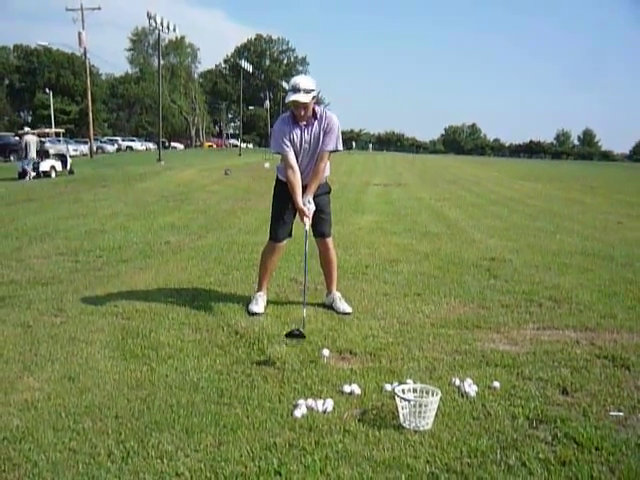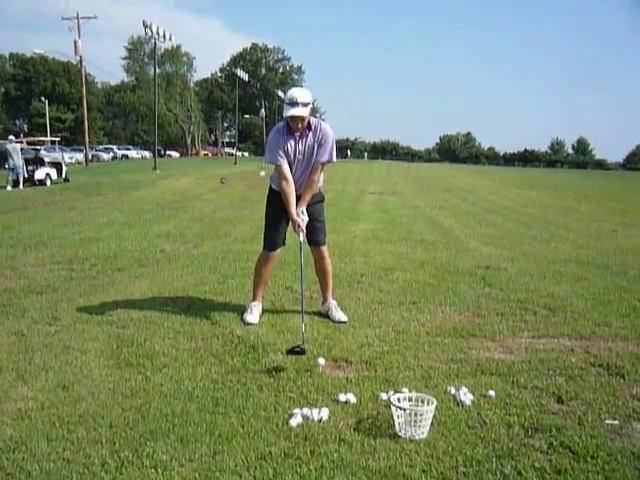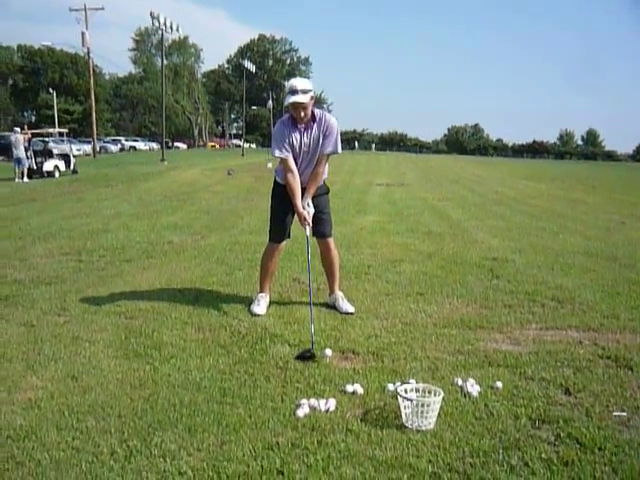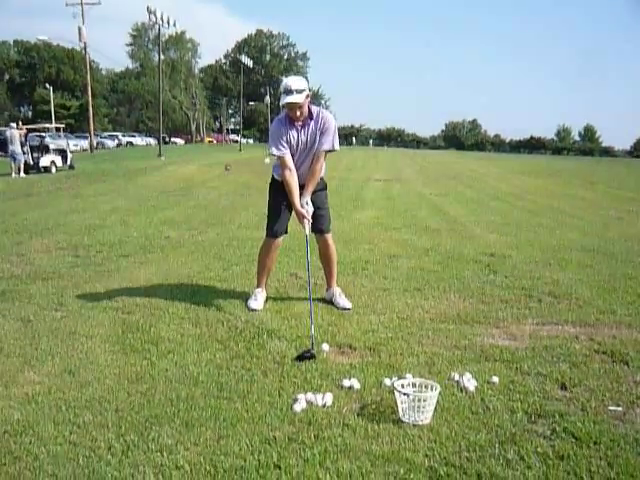
dt=0.5s
person 1, frame 1
left shoulder: (329, 121)
right shoulder: (282, 125)
left elbow: (322, 162)
right elbow: (291, 167)
left wrist: (308, 197)
right wrist: (299, 204)
left hip: (318, 187)
right hip: (286, 186)
left knee: (325, 240)
right knee: (276, 241)
left ankle: (332, 294)
right ankle: (261, 293)
person 1, frame 2
left shoulder: (323, 132)
right shoulder: (277, 135)
left elbow: (316, 173)
right elbow: (285, 178)
left wrist: (302, 207)
right wrist: (292, 214)
left hip: (312, 196)
right hip: (280, 195)
left knee: (321, 249)
right knee: (270, 250)
left ankle: (328, 302)
right ankle: (256, 302)
person 1, frame 3
left shoulder: (328, 123)
right shoulder: (282, 128)
left elbow: (321, 165)
right elbow: (289, 170)
left wrist: (307, 199)
right wrist: (298, 208)
left hip: (316, 188)
right hip: (285, 188)
left knee: (327, 240)
right knee: (275, 242)
left ankle: (335, 294)
right ankle: (263, 294)
person 1, frame 4
left shoulder: (325, 120)
right shoulder: (279, 126)
left elbow: (318, 162)
right elbow: (287, 168)
left wrist: (307, 197)
right wrist: (296, 205)
left hip: (314, 184)
right hip: (282, 185)
left knee: (325, 236)
right knee: (273, 237)
left ankle: (333, 289)
right ankle: (260, 289)
